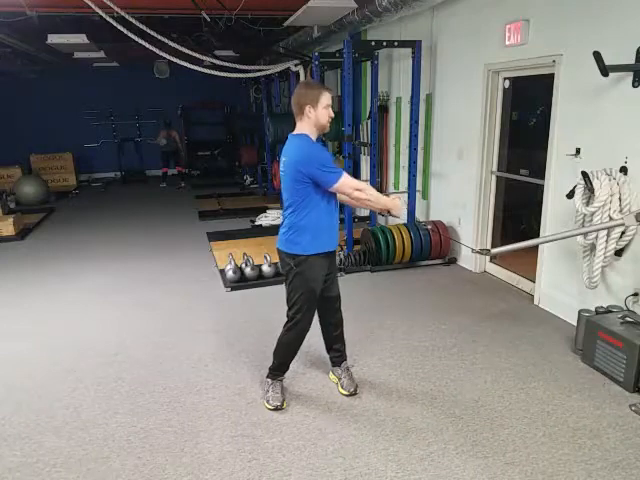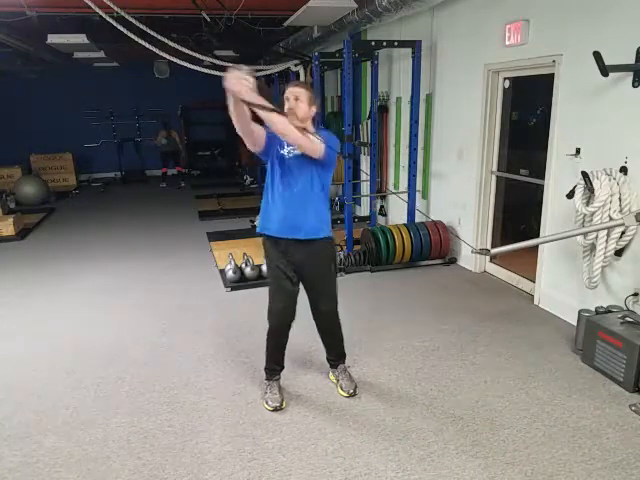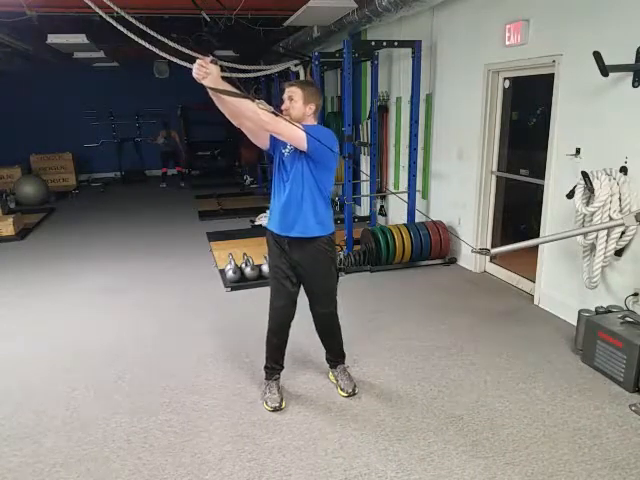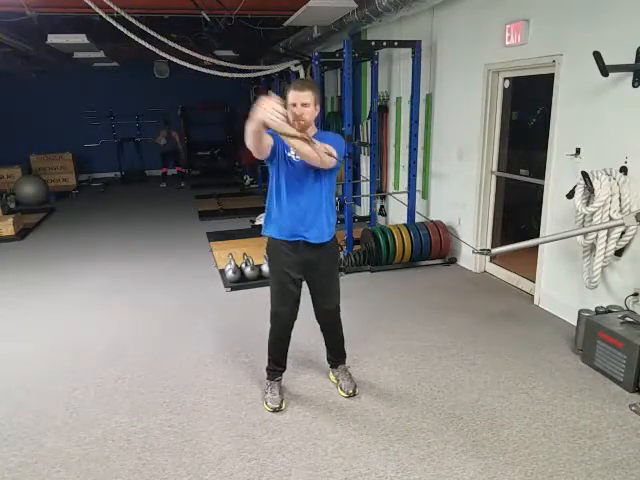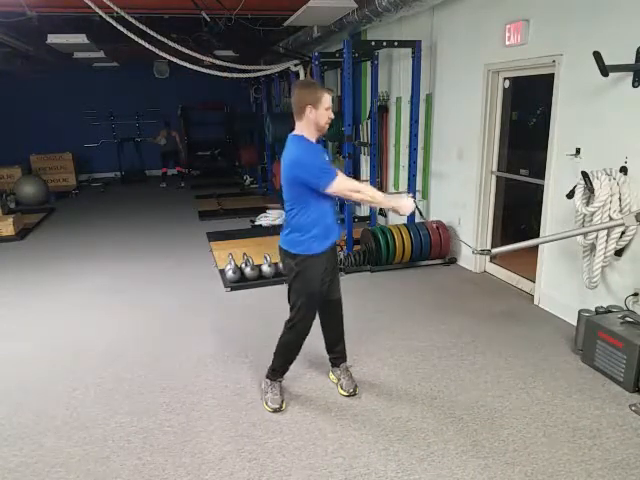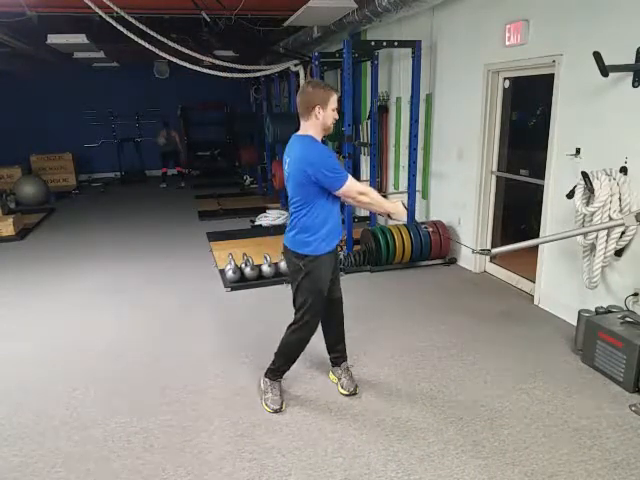
dt=0.7s
person 1, frame 1
left shoulder: (303, 147)
right shoulder: (308, 152)
left elbow: (339, 191)
right elbow: (351, 190)
left wrist: (380, 202)
right wrist: (389, 204)
left hip: (322, 247)
right hip: (302, 252)
left knee: (331, 308)
right knee: (299, 319)
left ankle: (339, 365)
right ankle: (274, 378)
person 1, frame 2
left shoulder: (325, 141)
right shoulder: (271, 141)
left elbow: (302, 143)
right elbow: (245, 129)
left wrist: (256, 101)
right wrist: (236, 95)
left hip: (317, 242)
right hip: (278, 241)
left knee: (327, 310)
right knee: (280, 316)
left ankle: (338, 366)
right ankle: (272, 378)
person 1, frame 3
left shoulder: (324, 139)
right shoulder: (280, 141)
left elbow: (268, 122)
right elbow: (243, 121)
left wrist: (220, 83)
right wrist: (212, 86)
left hip: (316, 242)
right hip: (280, 240)
left knee: (325, 310)
right knee: (279, 313)
left ankle: (337, 365)
right ankle: (272, 377)
person 1, frame 4
left shoulder: (332, 142)
right shoulder: (276, 143)
left elbow: (318, 158)
right elbow: (255, 144)
left wrist: (283, 127)
right wrist: (258, 119)
left hip: (322, 244)
right hip: (283, 244)
left knee: (328, 311)
right knee: (282, 316)
left ankle: (338, 366)
right ankle: (274, 378)
person 1, frame 5
left shoulder: (308, 147)
right shoulder: (302, 155)
left elbow: (343, 184)
right elbow: (352, 191)
left wrist: (388, 200)
right wrist: (395, 203)
left hip: (322, 246)
right hip: (303, 253)
left knee: (332, 308)
right knee: (301, 317)
left ankle: (339, 365)
right ankle: (273, 378)
person 1, frame 6
left shoulder: (298, 145)
right shoulder: (316, 154)
left elbow: (341, 192)
right elbow: (358, 192)
left wrist: (380, 207)
right wrist: (392, 209)
left hip: (321, 248)
right hip: (309, 253)
left knee: (333, 308)
right knee: (307, 319)
left ankle: (339, 365)
right ankle: (272, 377)
